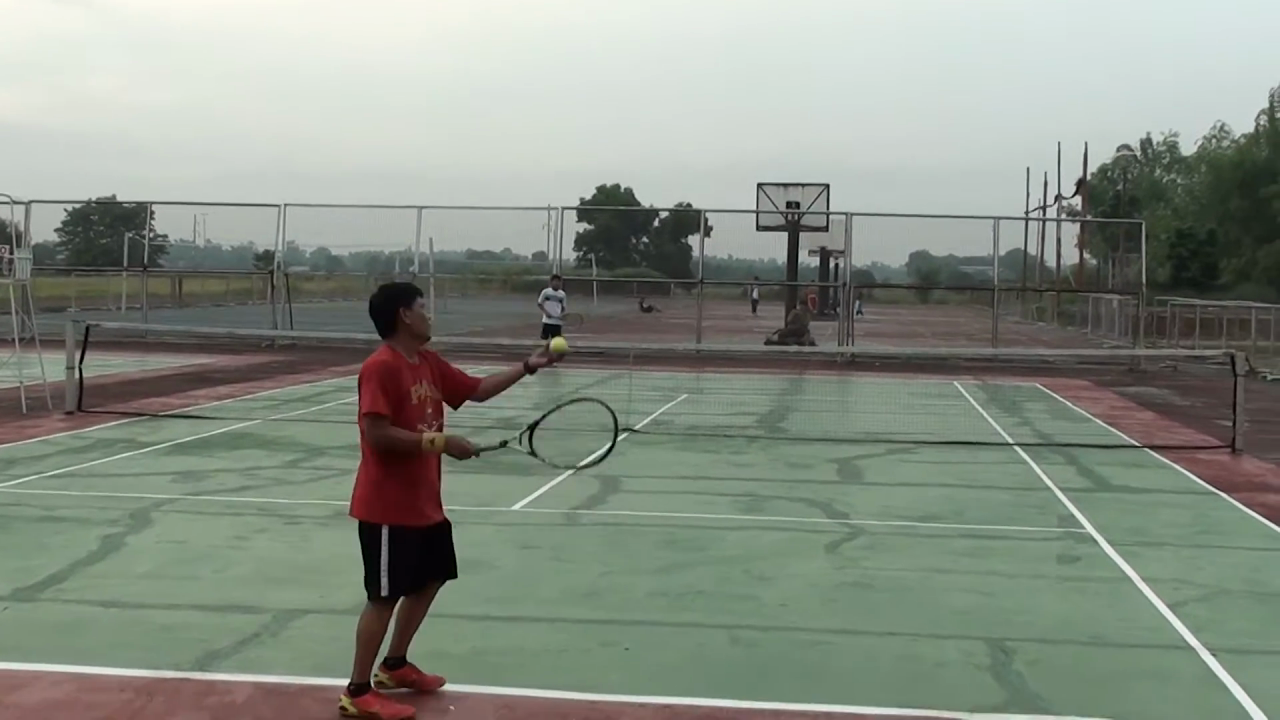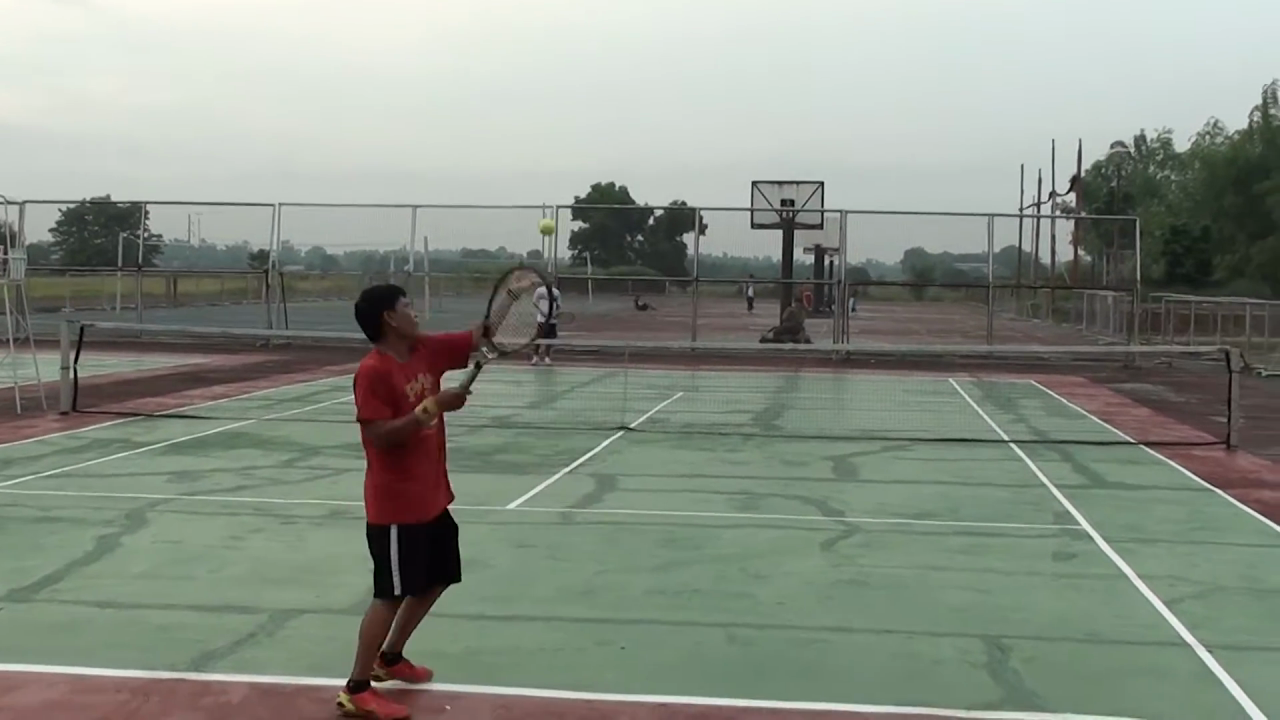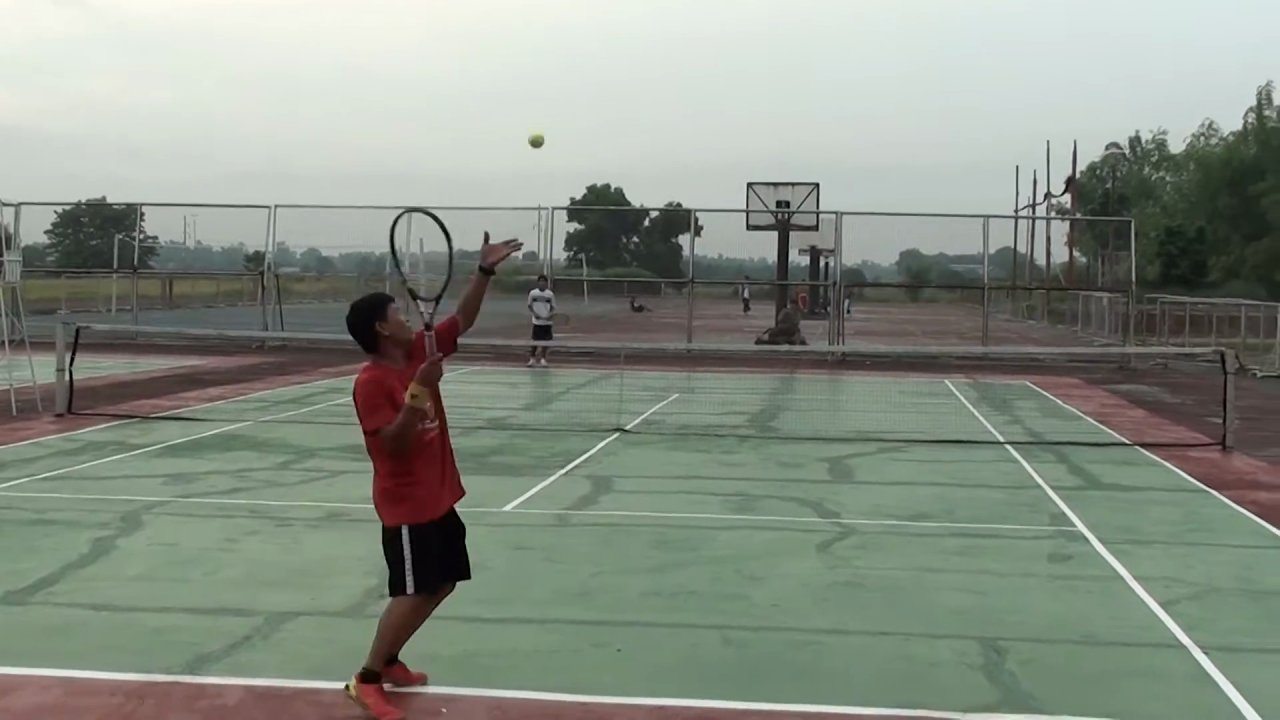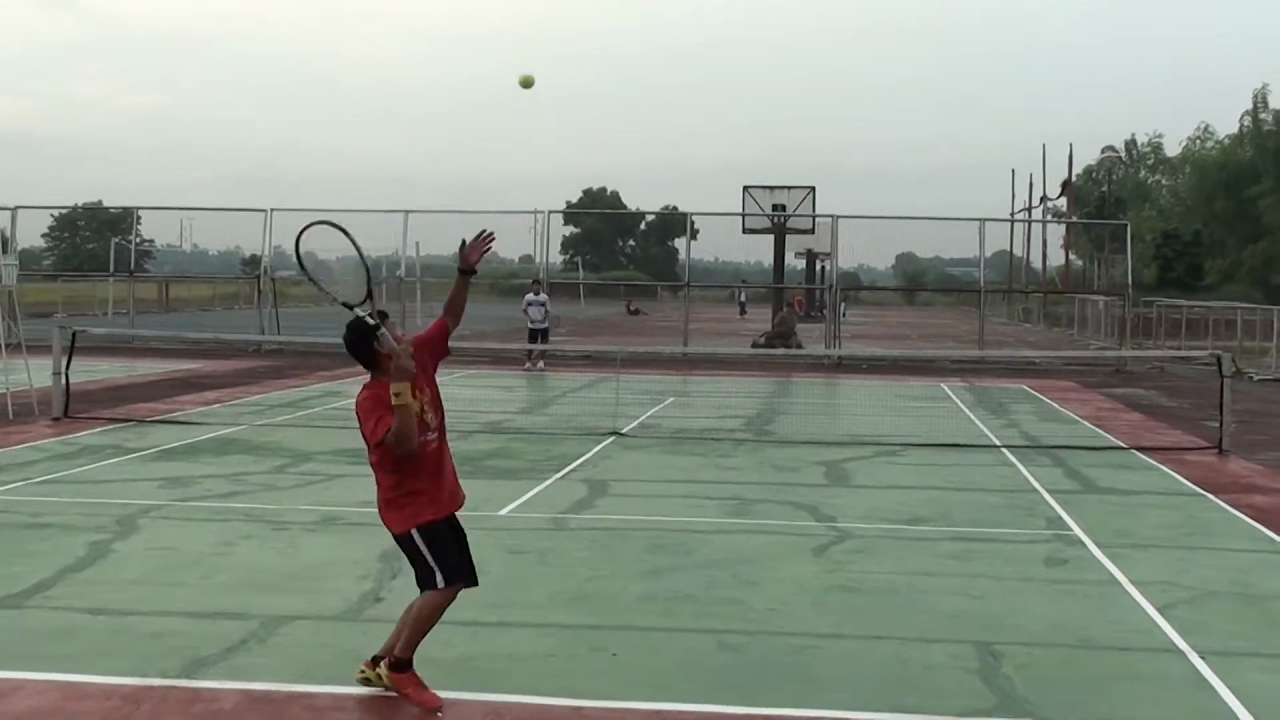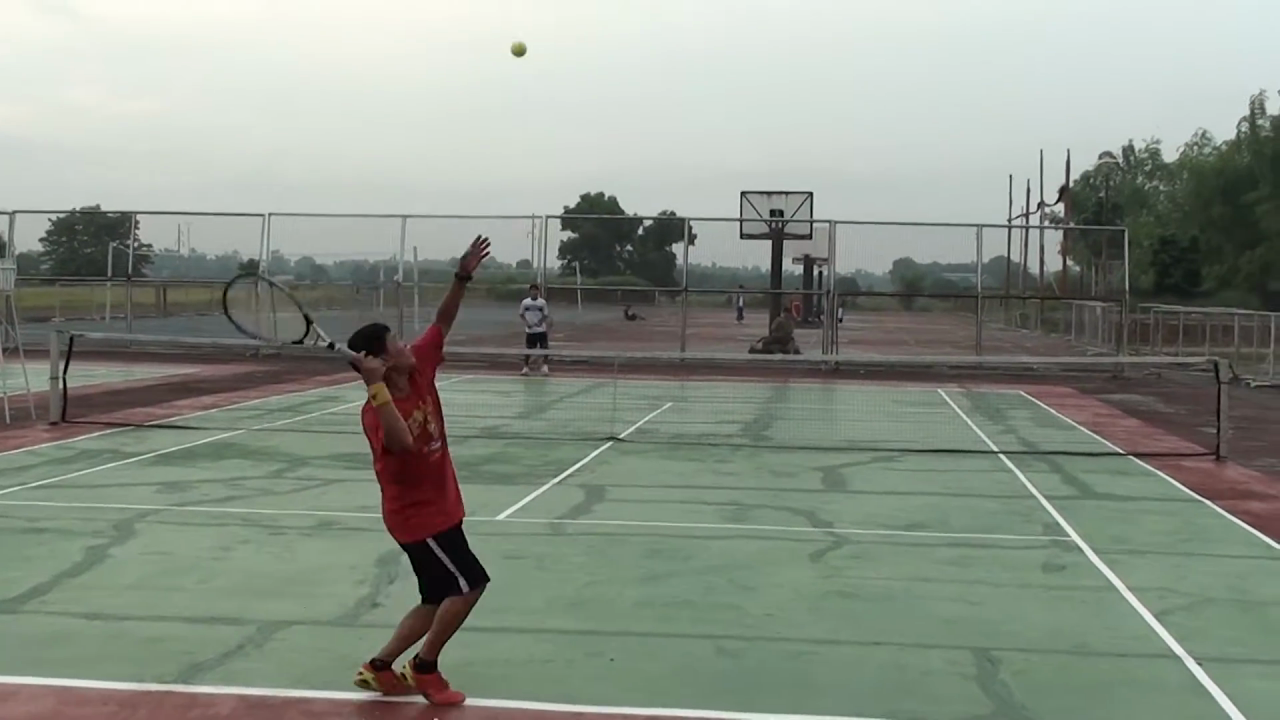
dt=0.1s
person 1, frame 1
left shoulder: (428, 361)
right shoulder: (380, 367)
left elbow: (476, 389)
right elbow: (375, 435)
left wrist: (527, 366)
right wrist: (437, 442)
left hip: (423, 502)
right hip: (386, 504)
left knee: (429, 580)
right knee: (386, 595)
left ankle: (394, 664)
person 1, frame 2
left shoulder: (425, 350)
right shoulder: (371, 370)
left elbow: (478, 339)
right elbow: (381, 435)
right wrist: (433, 408)
left hip: (430, 500)
right hip: (393, 506)
left knee: (435, 582)
right knee: (393, 596)
left ankle: (389, 657)
person 1, frame 3
left shoulder: (420, 350)
right shoulder: (369, 384)
left elbow: (464, 315)
right elbow: (396, 438)
left wrist: (485, 270)
right wrist: (419, 390)
left hip: (439, 496)
right hip: (406, 504)
left knee: (441, 581)
right knee: (413, 591)
left ankle: (387, 661)
right ankle: (367, 679)
person 1, frame 4
left shoulder: (419, 358)
right shoulder: (371, 399)
left elbow: (450, 316)
right elbow: (405, 444)
left wrist: (466, 270)
right wrist: (398, 384)
left hip: (441, 502)
right hip: (411, 508)
left knee: (442, 589)
right knee: (445, 585)
left ankle: (383, 663)
right ankle: (393, 663)
person 1, frame 5
left shoulder: (420, 369)
right shoulder: (375, 410)
left elbow: (442, 322)
right elbow: (401, 444)
left wrist: (464, 275)
right wrist: (377, 384)
left hip: (441, 510)
right hip: (415, 517)
left knee: (441, 597)
right knee: (467, 587)
left ankle: (379, 666)
right ankle: (424, 668)
